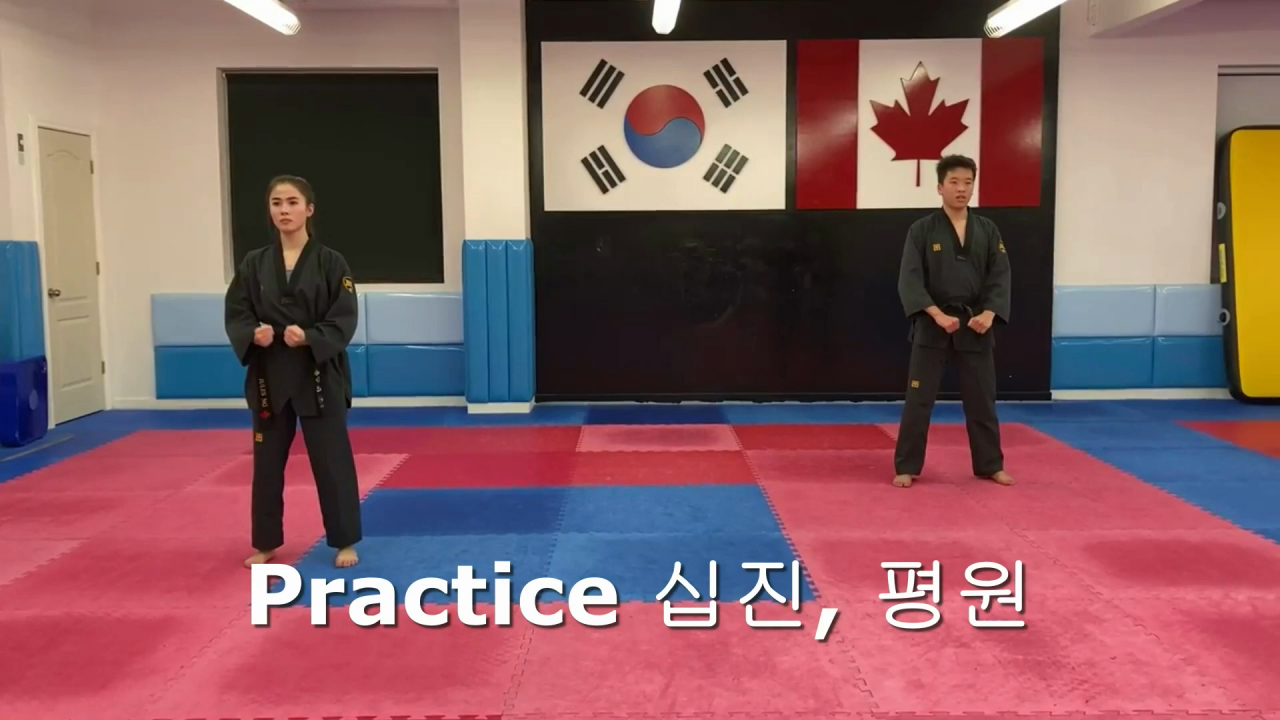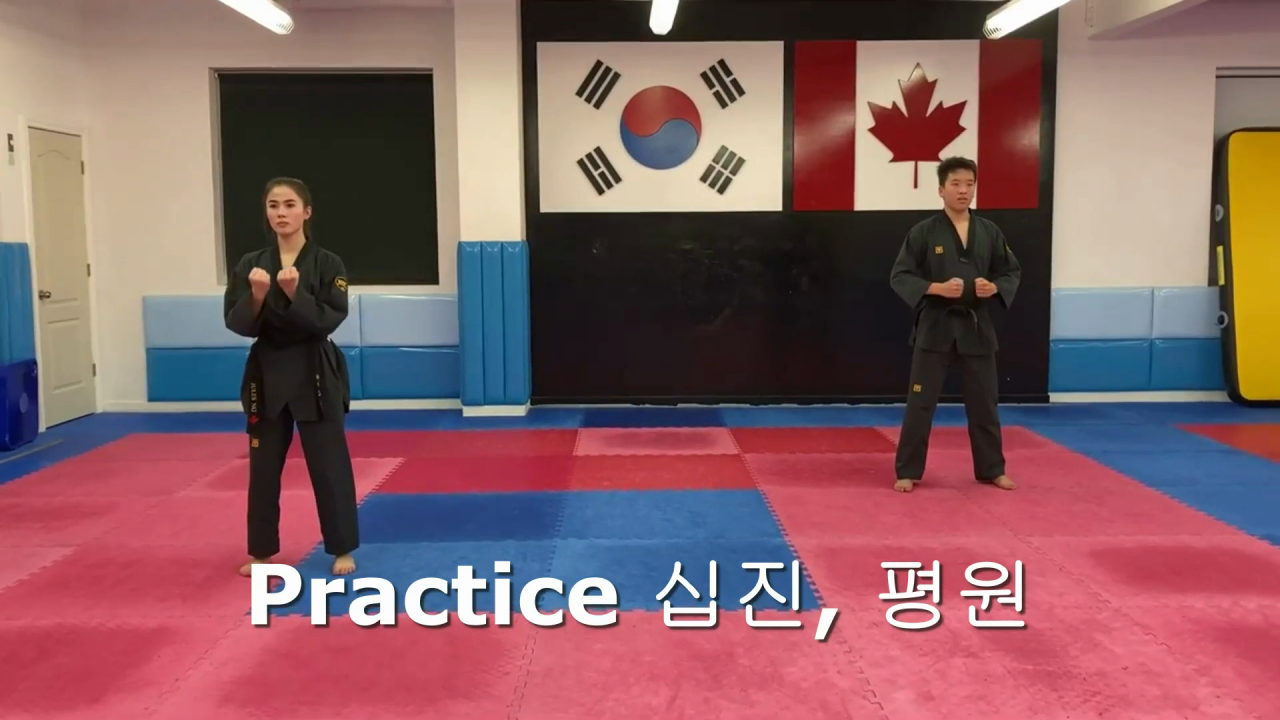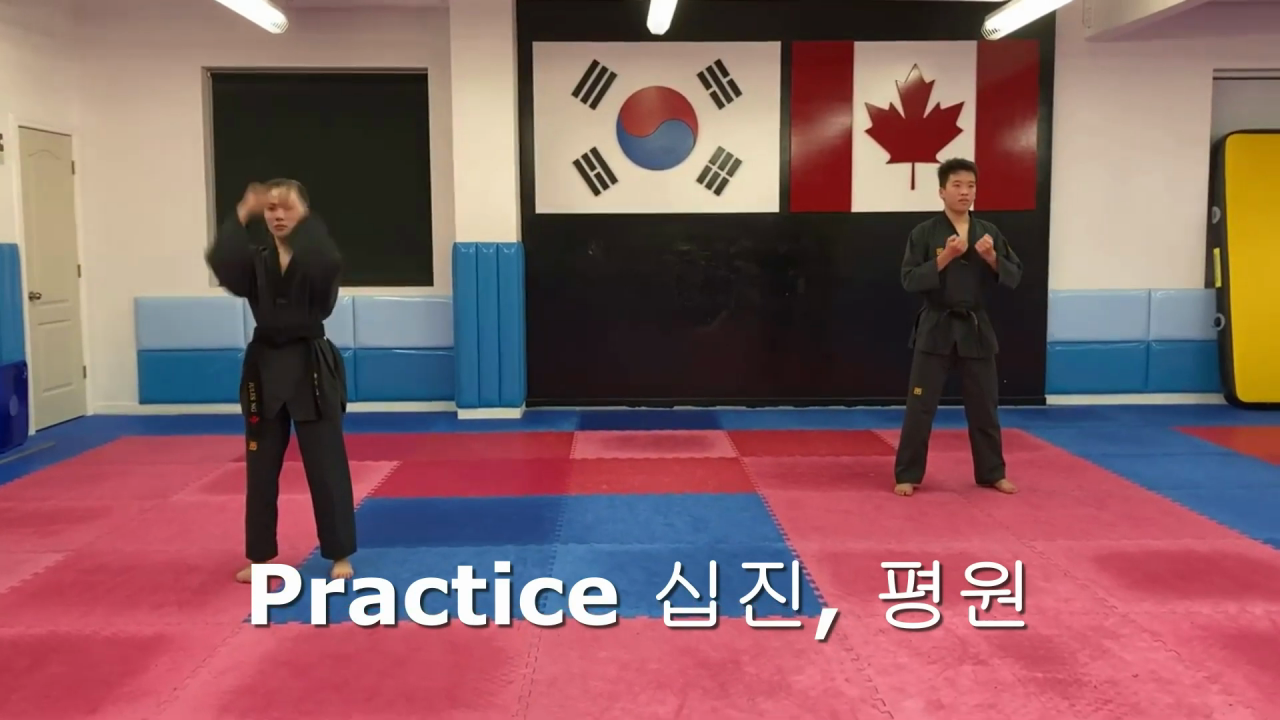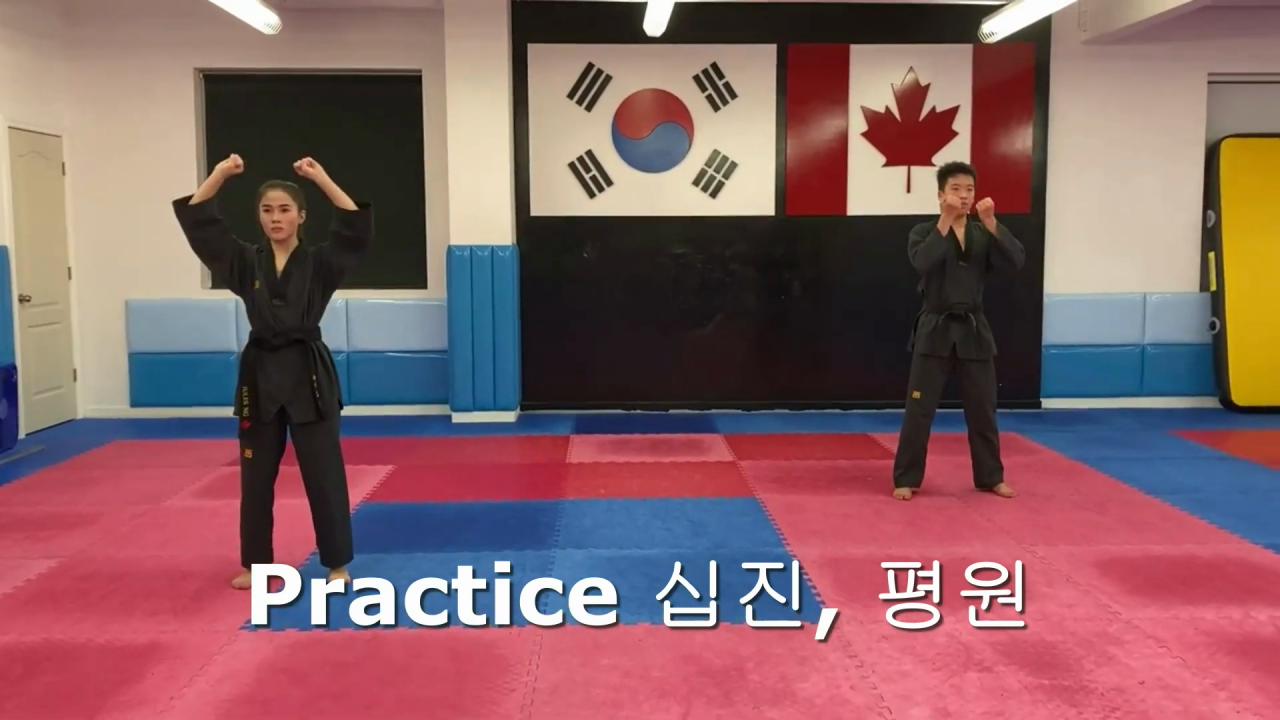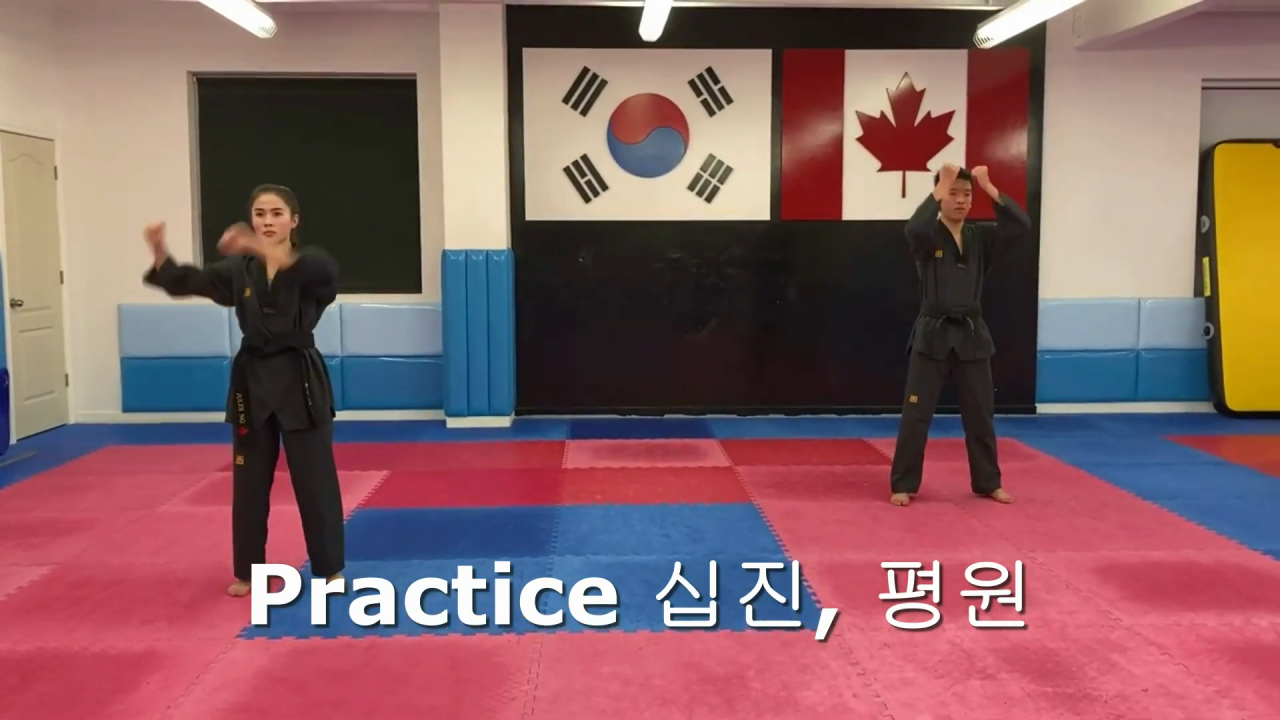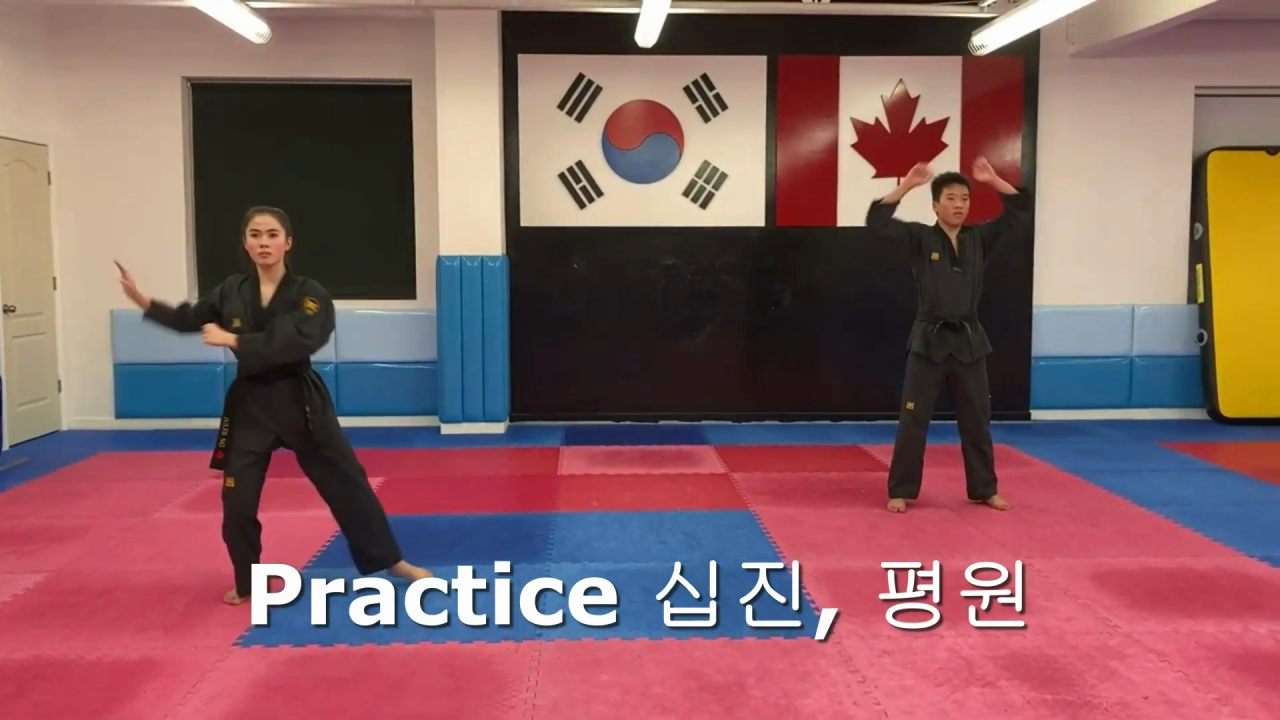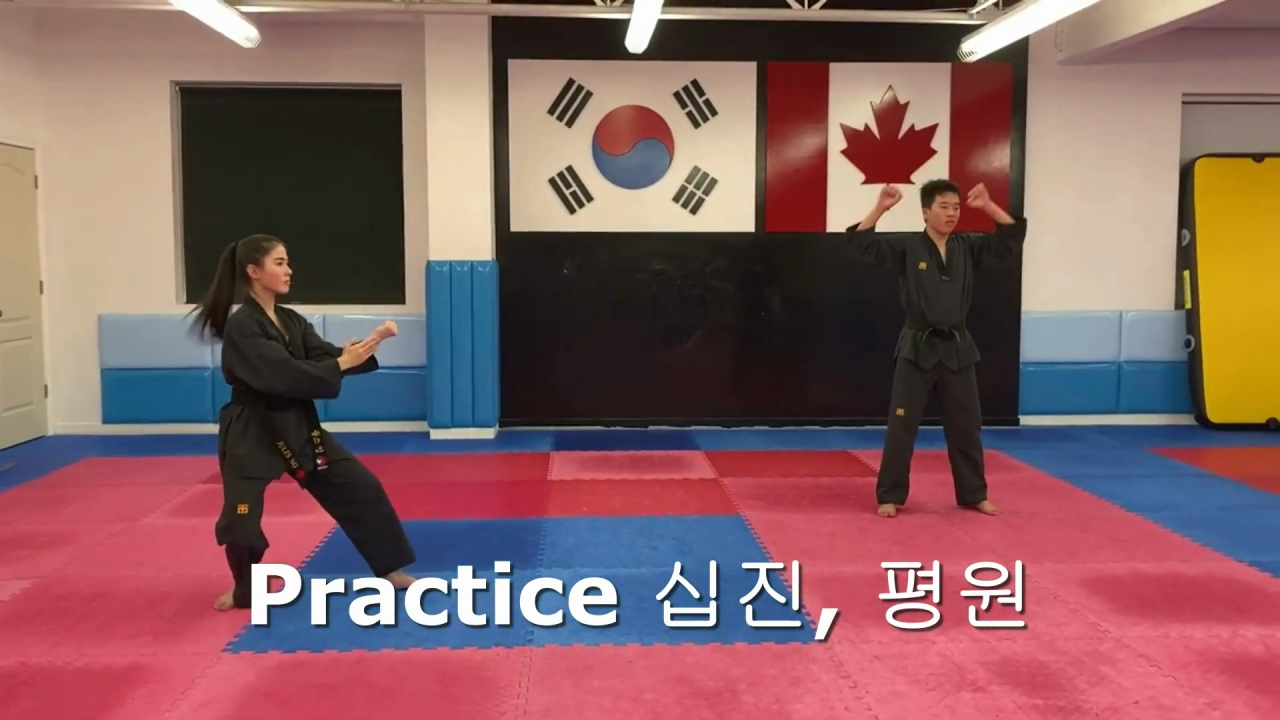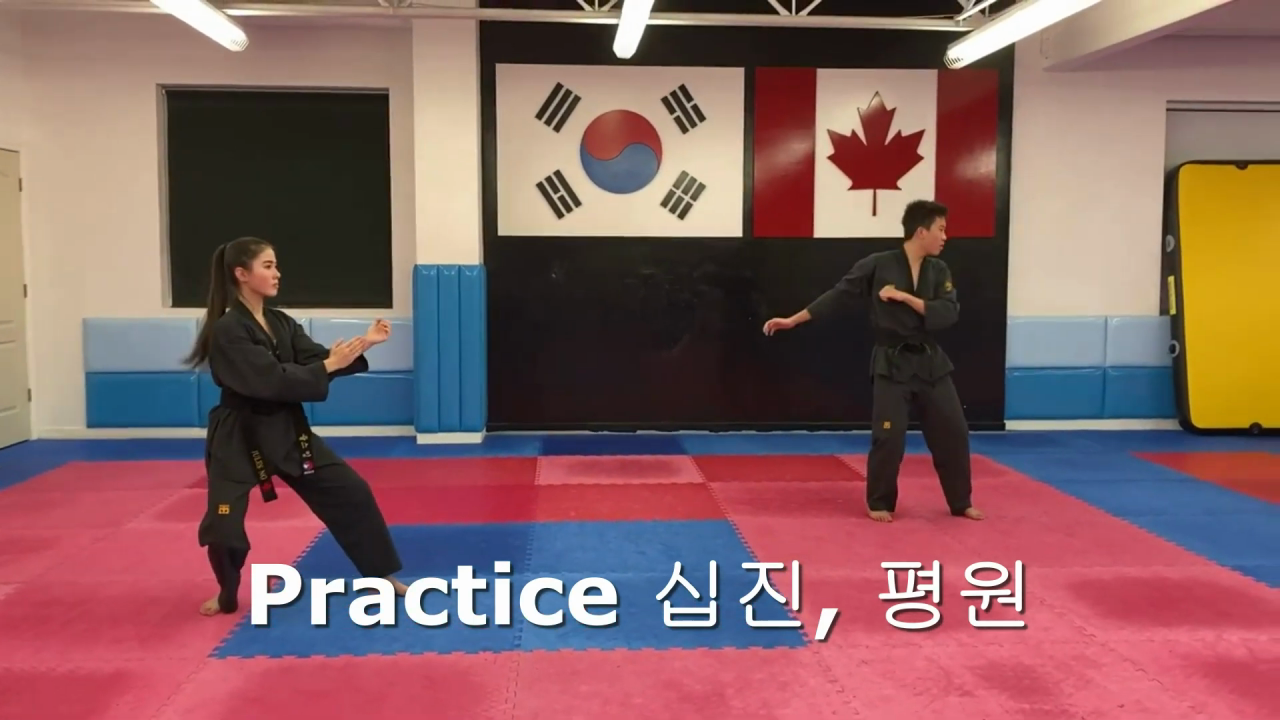
dt=0.4s
person 1, frame 1
left shoulder: (330, 262)
right shoulder: (254, 263)
left elbow: (345, 319)
right elbow: (234, 316)
left wrist: (310, 338)
right wrist: (252, 336)
left hip: (319, 371)
right hip: (269, 372)
left knee: (331, 458)
right knee: (267, 461)
left ankle: (345, 541)
right ankle: (265, 543)
person 1, frame 2
left shoulder: (327, 263)
right shoulder: (251, 264)
left elbow: (331, 317)
right elbow: (237, 322)
left wrist: (295, 294)
right wrist: (255, 297)
left hip: (315, 370)
right hip: (267, 370)
left knee: (329, 463)
right knee: (264, 465)
left ankle: (342, 549)
right ankle: (261, 550)
person 1, frame 3
left shoulder: (319, 260)
right shoulder: (253, 261)
left elbow: (325, 262)
right elbow: (221, 260)
left wrist: (300, 216)
right wrist: (242, 216)
left hip: (313, 368)
right hip: (266, 369)
left knee: (327, 467)
right knee: (261, 470)
left ankle: (340, 554)
right ankle: (259, 555)
person 1, frame 4
left shoulder: (320, 262)
right shoulder: (245, 261)
left elbow: (358, 229)
right elbow: (195, 221)
left wrist: (323, 180)
right wrist: (218, 176)
left hip: (309, 373)
right hip: (260, 374)
left knee: (324, 473)
right knee: (257, 475)
left ankle: (337, 563)
right ankle: (255, 563)
person 1, frame 5
left shoulder: (312, 265)
right shoulder: (238, 267)
left elbow: (317, 271)
right elbow: (186, 281)
left wrist: (261, 248)
right wrist: (159, 252)
left hip: (300, 378)
right hip: (252, 378)
left knee: (314, 479)
right knee: (250, 482)
left ankle: (330, 571)
right ankle: (248, 571)
person 1, frame 6
left shoulder: (310, 295)
right shoulder: (231, 292)
left elbow: (292, 346)
right elbow: (192, 317)
left wrist: (234, 341)
right wrist: (144, 300)
left hip: (300, 401)
right hip: (249, 403)
left knee: (348, 481)
right knee: (238, 501)
left ankle: (389, 564)
right ankle: (246, 581)
person 1, frame 7
left shoulder: (291, 320)
right shoulder: (241, 327)
left elbow: (327, 359)
right elbow: (287, 377)
left wrist: (369, 343)
right wrist: (342, 363)
left hip: (298, 425)
right hip: (251, 434)
left knee: (362, 488)
right knee: (241, 525)
left ankle: (392, 570)
right ankle: (242, 590)
person 1, frame 8
left shoulder: (281, 323)
right shoulder: (228, 330)
left elbow: (316, 361)
right elbow: (271, 382)
left wrist: (360, 345)
right wrist: (329, 365)
left hip: (288, 429)
right hip: (240, 435)
left knee: (351, 492)
right knee: (223, 526)
left ankle: (381, 576)
right ankle: (228, 594)
person 2, frame 1
left shoulder: (987, 230)
right shoulder: (923, 230)
left elbow: (1001, 276)
right elbow: (909, 278)
left wrist: (991, 312)
right wrist: (935, 313)
left hip: (976, 324)
right hip: (932, 324)
left knee: (982, 399)
right knee: (919, 399)
left ankle: (990, 465)
right ankle: (907, 467)
person 2, frame 2
left shoulder: (990, 232)
right shoulder: (924, 232)
left elbow: (1013, 272)
right elbow: (899, 277)
left wrist: (995, 287)
right wrist: (936, 288)
left hip: (976, 325)
right hip: (936, 325)
left knee: (984, 402)
right knee: (921, 402)
left ankle: (991, 470)
right ankle: (908, 472)
person 2, frame 3
left shoulder: (988, 232)
right shoulder: (924, 233)
left elbow: (1014, 277)
right elbow: (910, 281)
left wrist: (992, 257)
right wrist: (943, 258)
left hip: (976, 327)
right hip: (936, 327)
left knee: (984, 405)
right knee: (921, 405)
left ankle: (992, 473)
right ankle: (908, 475)
person 2, frame 4
left shoulder: (983, 234)
right shoulder: (923, 232)
left elbow: (1016, 261)
right elbow: (923, 262)
left wrist: (992, 224)
right wrist: (945, 221)
left hip: (974, 330)
right hip: (935, 330)
left knee: (983, 409)
right knee: (919, 409)
left ankle: (990, 477)
right ankle: (906, 479)
person 2, frame 5
left shoulder: (981, 237)
right shoulder: (926, 236)
left elbow: (1019, 224)
right elbow: (915, 227)
left wrist: (991, 189)
right wrist: (940, 189)
left hip: (971, 335)
right hip: (932, 334)
left knee: (980, 415)
right knee: (915, 414)
left ankle: (988, 483)
right ankle: (903, 485)
person 2, frame 6
left shoulder: (979, 239)
right shoulder: (920, 238)
left elbow: (1018, 214)
right elbow: (878, 221)
left wrist: (994, 180)
right wrist: (907, 184)
left hip: (969, 340)
right hip: (929, 340)
left knee: (976, 420)
right knee: (913, 420)
left ankle: (984, 489)
right ankle: (900, 491)
person 2, frame 7
left shoulder: (968, 245)
right shoulder: (906, 246)
left elbow: (1012, 239)
right elbow: (861, 246)
left wrist: (988, 207)
right wrist: (880, 208)
left hip: (957, 347)
right hip: (917, 347)
left knee: (966, 425)
right knee: (902, 425)
left ankle: (973, 494)
right ankle: (889, 496)
person 2, frame 8
left shoulder: (939, 270)
right shoulder: (878, 265)
left elbow: (948, 315)
right elbow: (838, 296)
left wrist: (905, 297)
right wrist: (793, 320)
left hip: (930, 361)
right hip: (890, 362)
left knee: (953, 432)
right knee: (889, 436)
left ankle: (960, 501)
right ankle: (880, 503)
